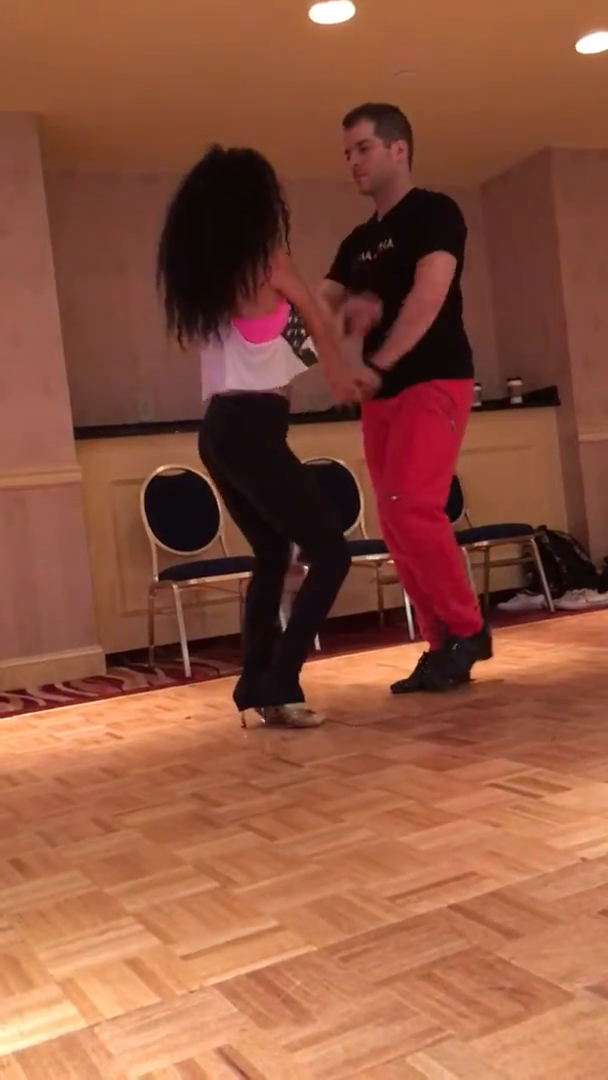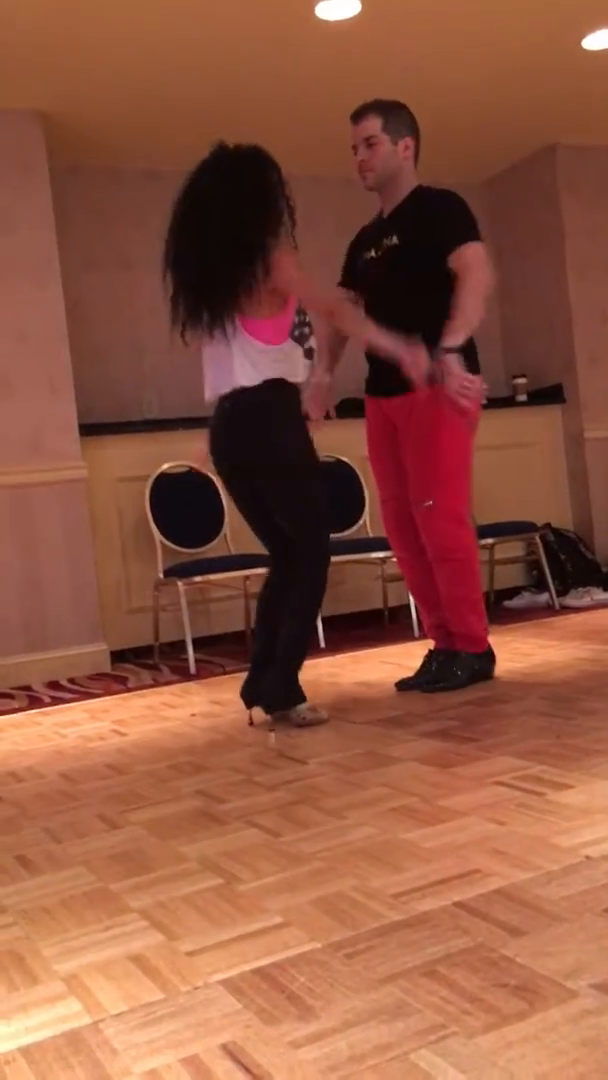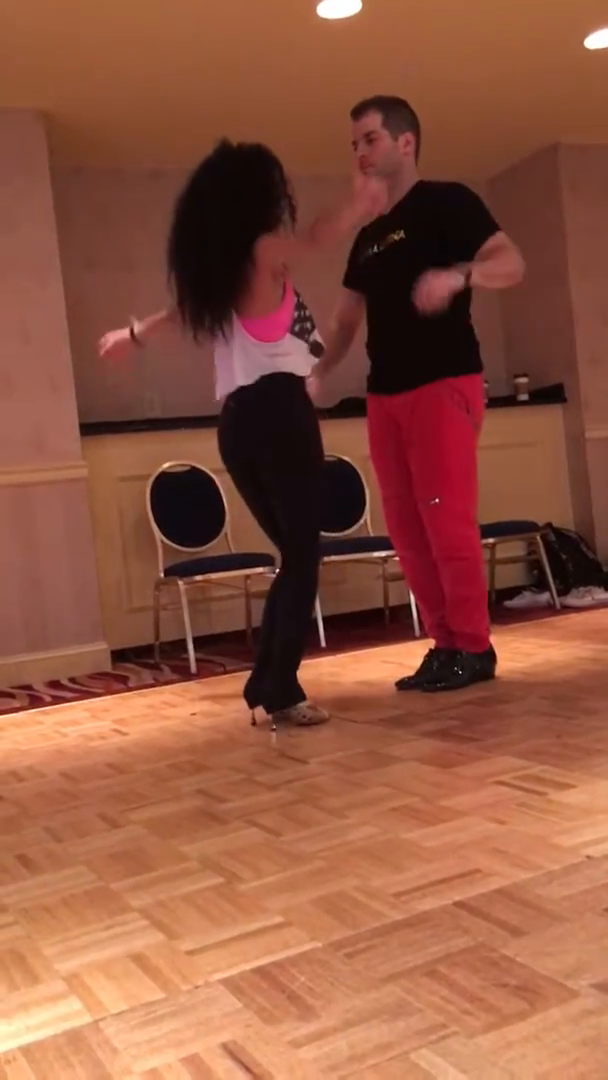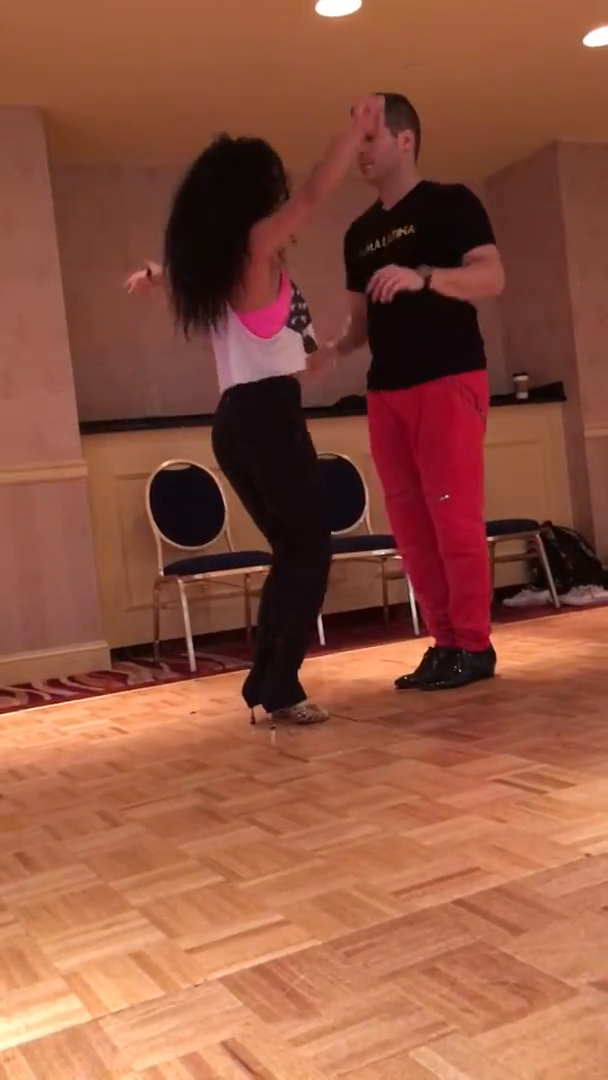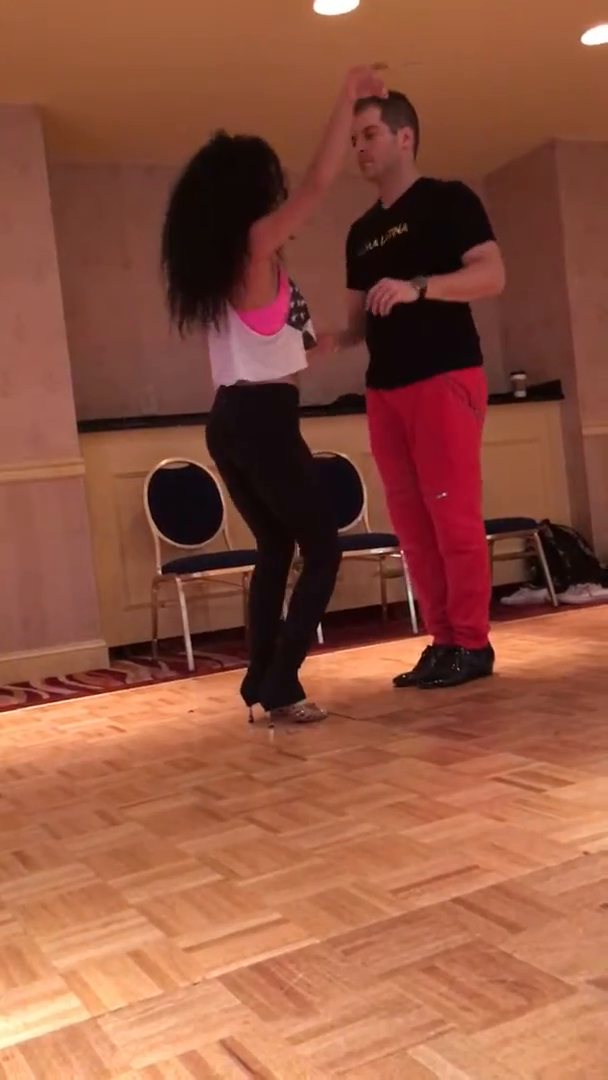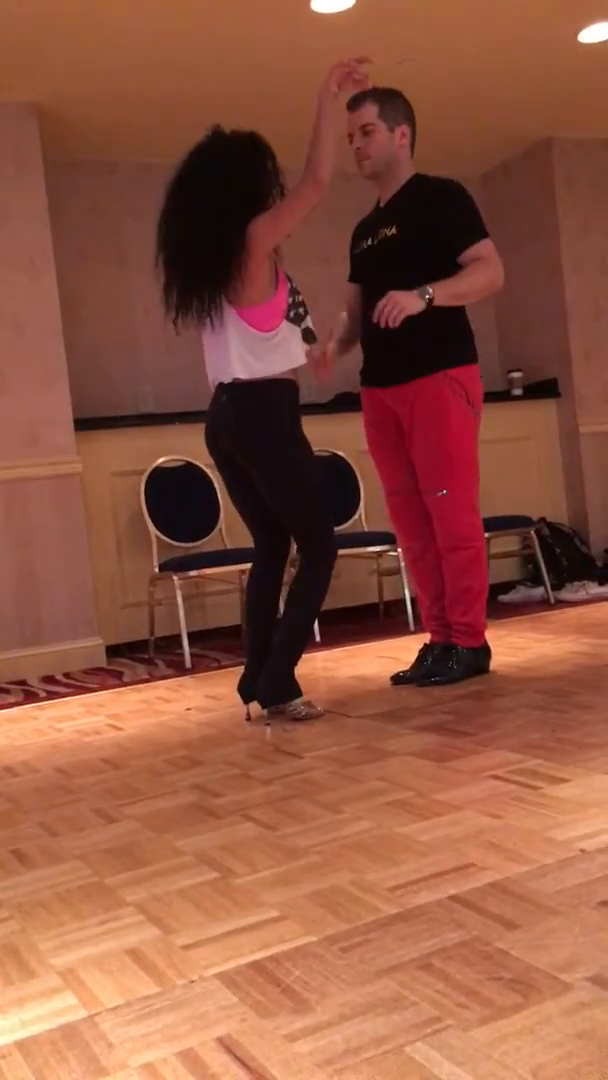
dt=0.2s
person 1, frame 1
left shoulder: (200, 274)
right shoulder: (265, 261)
right elbow: (323, 330)
left wrist: (338, 343)
right wrist: (350, 376)
left hip: (218, 428)
right hip: (253, 427)
left knee: (272, 555)
right knee: (330, 552)
left ankle: (256, 685)
right ankle: (277, 685)
person 1, frame 2
left shoulder: (208, 271)
right shoulder: (271, 257)
right elbow: (329, 310)
right wrist: (395, 346)
left hip: (229, 426)
right hip: (271, 418)
left knee: (286, 556)
right knee: (309, 557)
left ankle: (264, 683)
right ankle: (281, 687)
person 1, frame 3
left shoulder: (213, 267)
right shoulder: (262, 252)
left elbow: (179, 306)
right elbow: (319, 237)
left wrist: (133, 332)
left hip: (237, 423)
right hip: (279, 410)
left knee: (294, 553)
right knee: (303, 554)
left ankle: (265, 682)
right ankle: (279, 689)
person 1, frame 4
left shoulder: (209, 257)
right shoulder: (254, 243)
left elbow: (182, 267)
right elbow: (312, 195)
left wrist: (158, 270)
right wrist: (357, 128)
left hip: (234, 419)
right hip: (270, 415)
left knee: (290, 549)
right knee: (312, 552)
left ankle: (264, 681)
right ankle: (280, 686)
person 1, frame 5
left shoulder: (209, 256)
right shoulder: (256, 241)
right elbow: (316, 184)
right wrist: (348, 100)
left hip: (228, 421)
right hip: (265, 417)
left knee: (276, 549)
right knee: (322, 549)
left ankle: (262, 681)
right ankle: (280, 685)
person 1, frame 6
left shoulder: (206, 254)
right shoulder: (255, 239)
right elbow: (315, 182)
right wrist: (329, 97)
left hip: (226, 418)
right hip: (265, 412)
left knee: (272, 549)
right knee: (318, 549)
left ankle: (258, 679)
right ankle: (276, 684)
person 2, frame 1
left shoulder: (434, 212)
right shoulder: (357, 241)
left elbow: (430, 293)
right elbow: (317, 306)
left wrist: (376, 363)
right wrist: (347, 313)
left hip: (431, 383)
right hip: (384, 395)
left knee: (410, 507)
right knee: (396, 528)
left ankle: (466, 629)
right ankle: (440, 645)
person 2, frame 2
left shoulder: (439, 209)
right shoulder: (364, 240)
left elbow: (475, 275)
left wrist: (450, 350)
left hip: (436, 387)
right hip: (383, 394)
left knee: (441, 518)
right knee: (403, 525)
left ankle: (472, 647)
right ankle: (443, 645)
person 2, frame 3
left shoulder: (447, 201)
right shoulder: (365, 237)
left elbow: (511, 264)
right elbow: (348, 316)
left wrist: (458, 276)
right wrist: (317, 370)
left hip: (444, 384)
right hip: (383, 393)
left knee: (446, 517)
right knee: (405, 524)
left ankle: (474, 647)
right ankle: (445, 645)
person 2, frame 4
left shoulder: (450, 202)
right shoulder: (360, 232)
left elbow: (491, 277)
left wrist: (421, 276)
right wrist: (329, 350)
left hip: (449, 380)
right hip: (385, 391)
left knee: (454, 515)
right knee: (409, 522)
left ankle: (474, 646)
right ankle: (445, 643)
person 2, frame 5
left shoulder: (447, 200)
right shoulder: (362, 230)
left elbow: (492, 275)
left wrist: (416, 286)
right wrist: (331, 340)
left hip: (445, 378)
right hip: (384, 388)
left knee: (452, 511)
right knee: (410, 519)
left ankle: (472, 644)
right ankle: (442, 641)
person 2, frame 6
left shoulder: (441, 197)
right shoulder: (362, 230)
left elbow: (490, 272)
left wrist: (421, 296)
right wrist: (336, 344)
left hip: (442, 376)
right hip: (380, 386)
left knee: (452, 509)
right knee: (410, 519)
left ankle: (469, 642)
right ankle: (442, 638)
